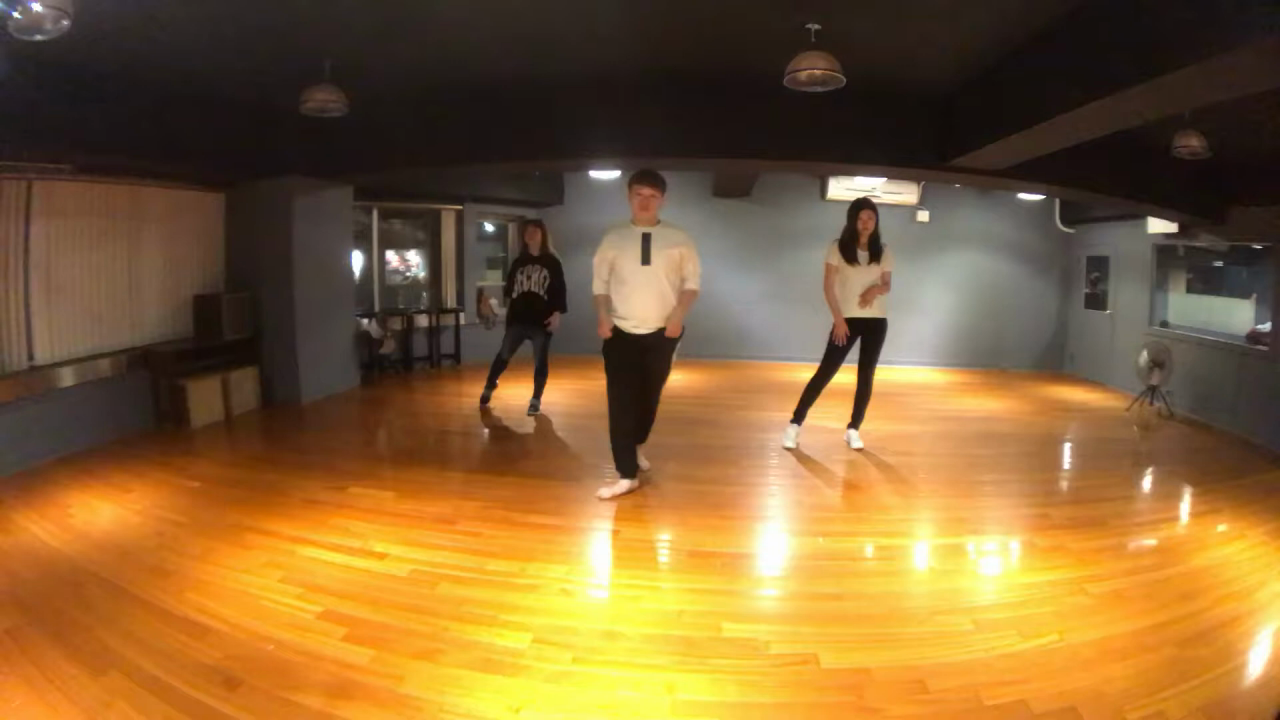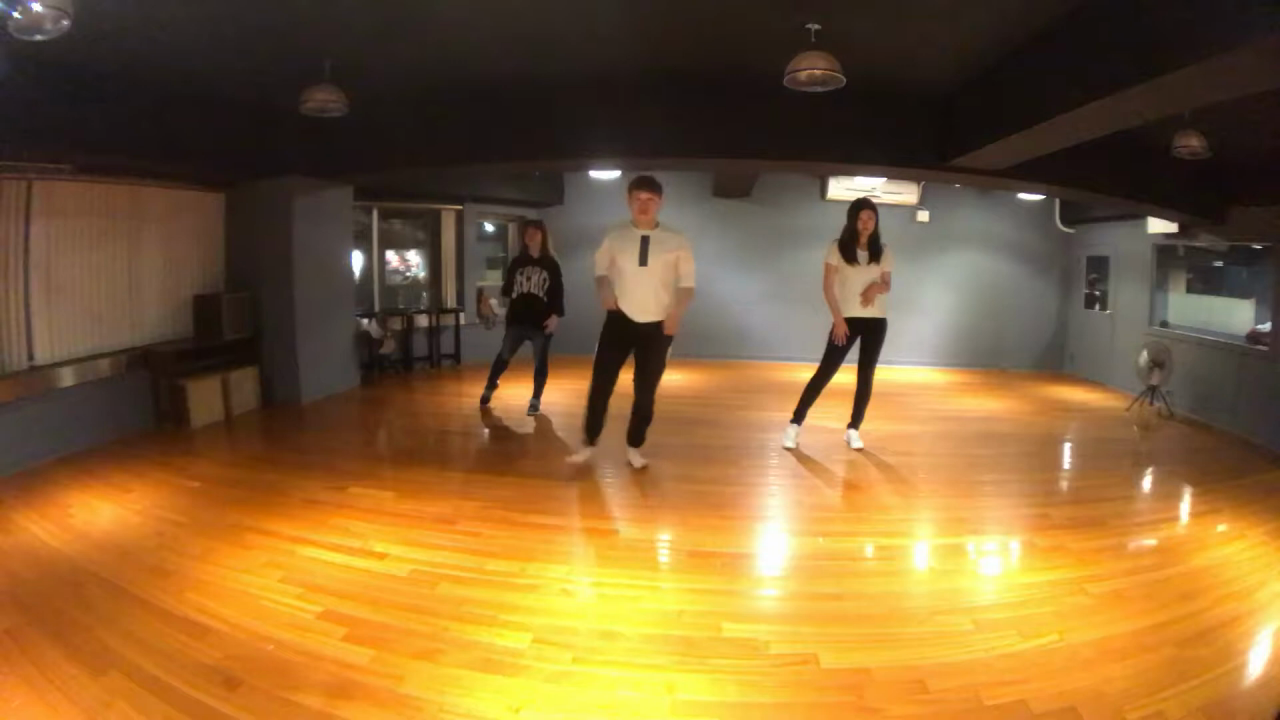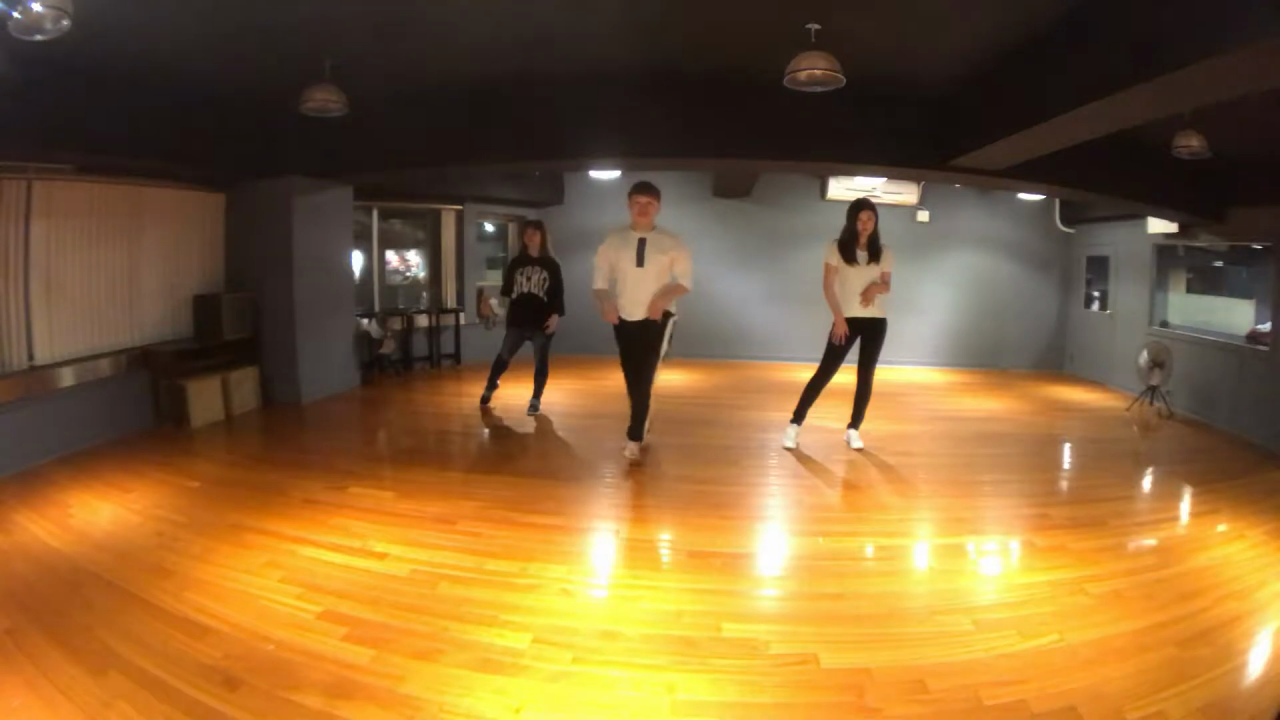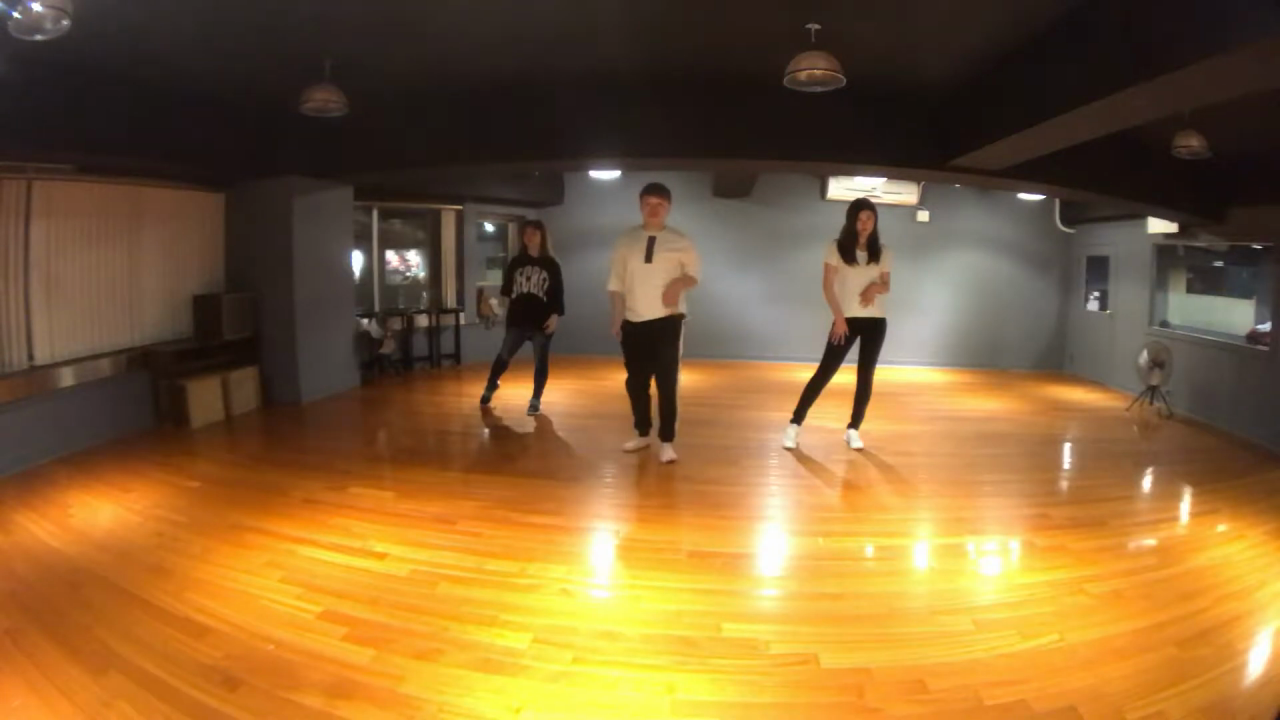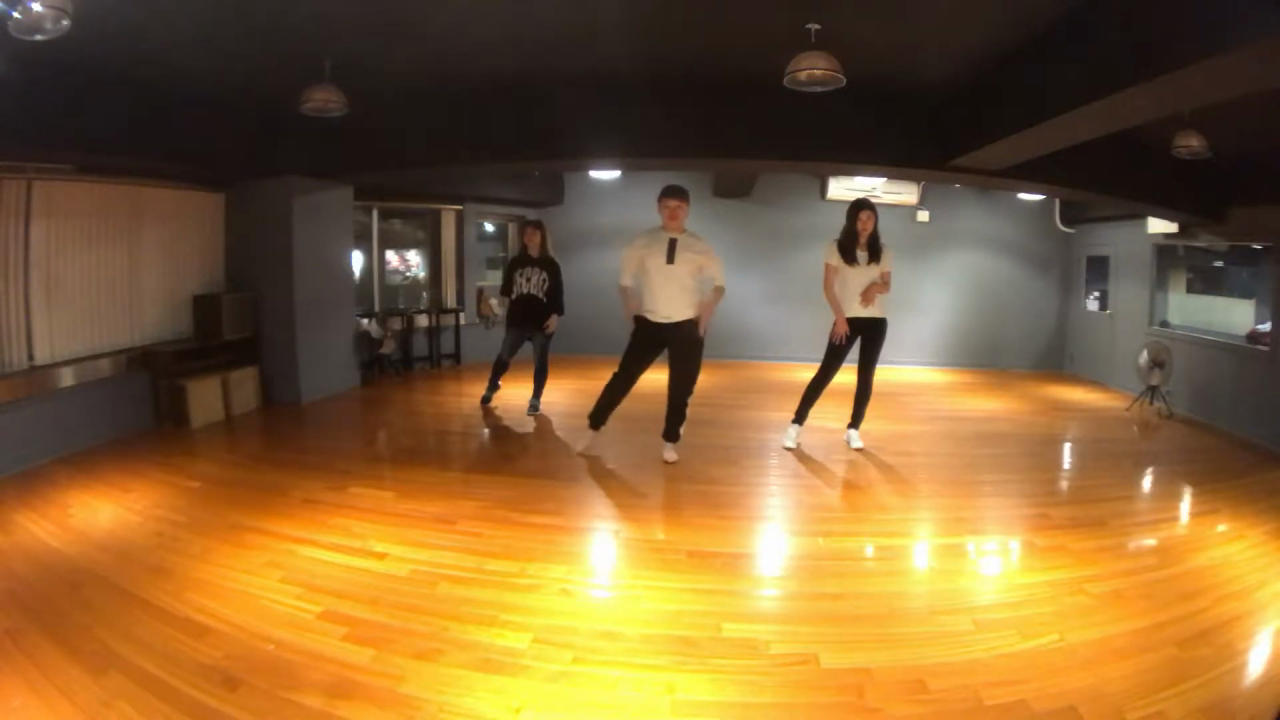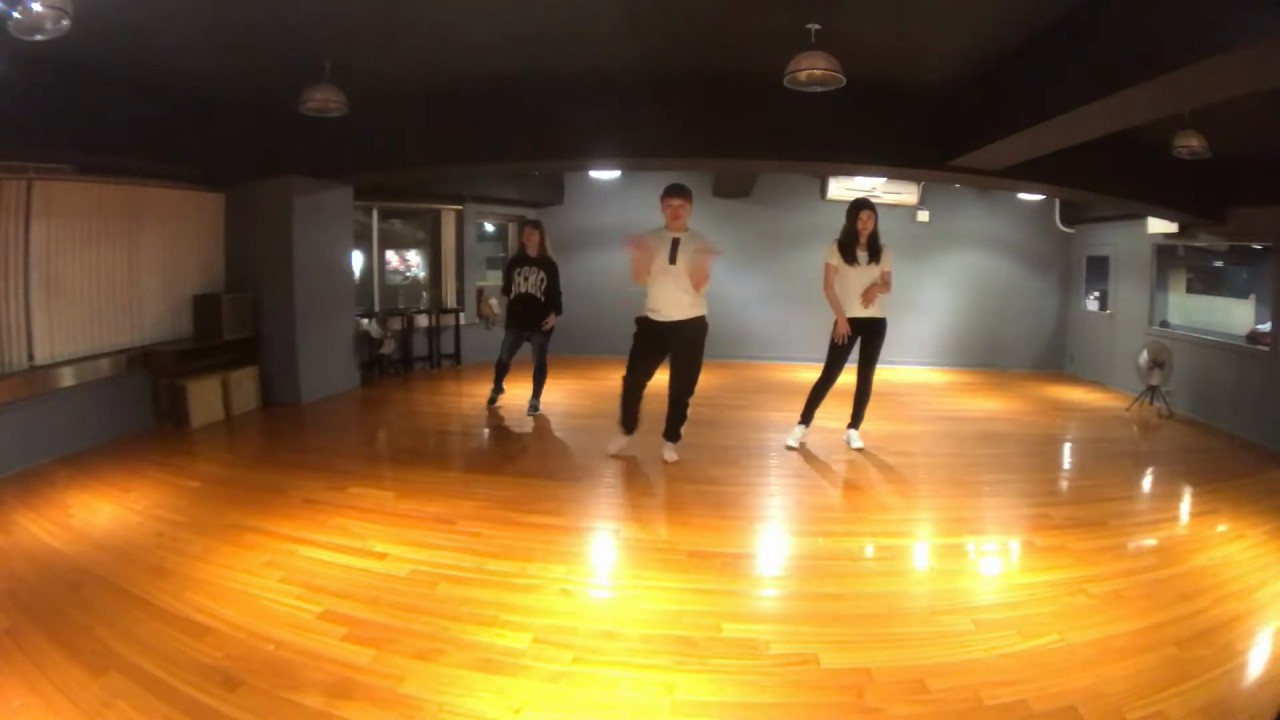
dt=0.4s
person 1, frame 1
left shoulder: (679, 239)
right shoulder: (613, 239)
left elbow: (692, 281)
right elbow: (600, 281)
left wrist: (678, 314)
right wrist: (603, 315)
left hip: (662, 332)
right hip: (621, 331)
left knee: (649, 396)
right knee: (620, 399)
left ankle: (636, 446)
right ankle: (626, 475)
person 1, frame 2
left shoulder: (675, 241)
right shoulder: (615, 237)
left elbow: (688, 281)
right elbow: (601, 269)
left wrist: (676, 312)
right wrist: (606, 290)
left hip: (657, 324)
right hip: (620, 319)
left knee: (646, 389)
right knee: (602, 381)
left ankle: (634, 446)
right ankle: (589, 444)
person 1, frame 3
left shoulder: (671, 243)
right shoulder: (614, 241)
left elbow: (684, 280)
right elbow: (600, 278)
left wrist: (662, 298)
right wrist: (605, 304)
left hip: (656, 319)
right hip: (624, 320)
left knee: (643, 380)
right knee: (633, 379)
left ankle: (635, 440)
right ankle: (638, 433)
person 1, frame 4
left shoulder: (680, 242)
right shoulder: (627, 241)
left elbow: (694, 276)
right elbow: (616, 282)
left wrist: (679, 285)
right wrist: (617, 317)
left hip: (667, 320)
right hip: (633, 322)
left knee: (666, 382)
right knee: (636, 383)
left ankle: (667, 441)
right ankle: (643, 434)
person 1, frame 5
left shoulder: (699, 246)
right shoulder: (644, 242)
left elbow: (718, 282)
right elbow: (627, 277)
left wrist: (709, 306)
right wrist: (630, 303)
left hip: (688, 325)
right hip: (651, 322)
left knee: (681, 387)
right knee: (624, 376)
left ankle: (669, 441)
right ankle: (593, 428)
person 1, frame 6
left shoulder: (700, 243)
right shoulder: (647, 240)
left elbow: (698, 285)
right elbow: (641, 279)
left wrist: (702, 261)
right wrist: (641, 254)
left hip: (689, 324)
right hip: (653, 322)
left knee: (681, 387)
right knee: (634, 377)
left ankle: (670, 440)
right ankle: (626, 432)
person 2, frame 1
left shoulder: (883, 252)
right shoulder: (838, 248)
left elbow: (887, 285)
right elbow: (828, 286)
left wrist: (876, 289)
right wrist: (838, 318)
left hip: (876, 321)
right hip: (847, 319)
left knee: (866, 375)
right knee: (826, 371)
left ankle: (853, 429)
right ankle: (795, 425)
person 2, frame 2
left shoulder: (883, 252)
right shoulder: (838, 248)
left elbow: (888, 285)
right elbow: (828, 286)
left wrist: (877, 287)
right wrist: (838, 318)
left hip: (876, 321)
right hip: (847, 319)
left knee: (866, 375)
right knee: (825, 371)
left ankle: (853, 429)
right ankle: (795, 425)
person 2, frame 3
left shoulder: (882, 252)
right shoulder: (837, 248)
left elbow: (887, 285)
right elbow: (828, 286)
left wrist: (877, 286)
right wrist: (838, 318)
left hip: (876, 321)
right hip: (846, 319)
left knee: (866, 375)
right knee: (825, 372)
left ankle: (853, 429)
right ankle: (794, 425)
person 2, frame 4
left shoulder: (882, 252)
right shoulder: (837, 248)
left elbow: (887, 285)
right elbow: (828, 286)
left wrist: (876, 287)
right wrist: (838, 317)
left hip: (875, 321)
right hip: (846, 319)
left knee: (865, 376)
right knee: (825, 372)
left ankle: (853, 429)
right ankle: (795, 425)
person 2, frame 5
left shoulder: (882, 252)
right shoulder: (837, 248)
left elbow: (887, 285)
right elbow: (828, 286)
left wrist: (876, 287)
right wrist: (839, 317)
left hip: (876, 321)
right hip: (847, 319)
left knee: (866, 376)
right knee: (826, 372)
left ankle: (853, 429)
right ankle: (796, 425)
person 2, frame 6
left shoulder: (882, 252)
right shoulder: (837, 248)
left elbow: (888, 285)
right elbow: (828, 286)
left wrist: (876, 289)
right wrist: (841, 317)
left hip: (876, 321)
right hip: (845, 320)
left knee: (865, 377)
right knee: (830, 374)
left ankle: (853, 429)
right ankle: (802, 425)
person 3, frame 1
left shoulder: (552, 262)
right shoulder: (518, 262)
left elbow: (560, 290)
right elbow: (509, 288)
left wrist: (557, 313)
left hip: (542, 320)
right hip: (518, 317)
left knee: (540, 360)
right knee: (504, 354)
left ankle: (536, 400)
right ankle: (489, 386)
person 3, frame 2
left shoulder: (551, 265)
right shoulder: (517, 263)
left elbow: (558, 293)
right elbow: (507, 289)
left wrist: (555, 316)
left hip: (541, 321)
right hip: (517, 318)
left knee: (540, 360)
right knee: (504, 355)
left ankle: (535, 400)
right ankle: (490, 386)
person 3, frame 3
left shoulder: (551, 265)
right shoulder: (516, 263)
left elbow: (558, 293)
right elbow: (507, 289)
left wrist: (556, 315)
left hip: (542, 321)
right hip: (518, 319)
left knee: (541, 360)
right knee: (504, 355)
left ankle: (536, 400)
right ankle: (490, 386)
person 3, frame 4
left shoulder: (551, 264)
right shoulder: (516, 263)
left elbow: (558, 293)
right elbow: (507, 289)
left wrist: (555, 315)
left hip: (542, 321)
right hip: (518, 319)
left knee: (541, 361)
right knee: (504, 355)
left ankle: (535, 400)
right ankle: (490, 386)
person 3, frame 5
left shoulder: (551, 265)
right shoulder: (516, 263)
left elbow: (558, 294)
right elbow: (507, 289)
left wrist: (555, 316)
left hip: (541, 321)
right hip: (517, 319)
left knee: (540, 361)
right knee: (504, 355)
left ankle: (535, 400)
right ankle: (492, 386)
person 3, frame 6
left shoulder: (549, 264)
right shoulder: (515, 262)
left elbow: (555, 292)
right elbow: (507, 288)
left wrist: (554, 315)
right wrist: (508, 308)
left hip: (538, 320)
right hip: (516, 319)
left knee: (539, 360)
right knee: (504, 355)
left ankle: (535, 400)
right ankle: (497, 388)
